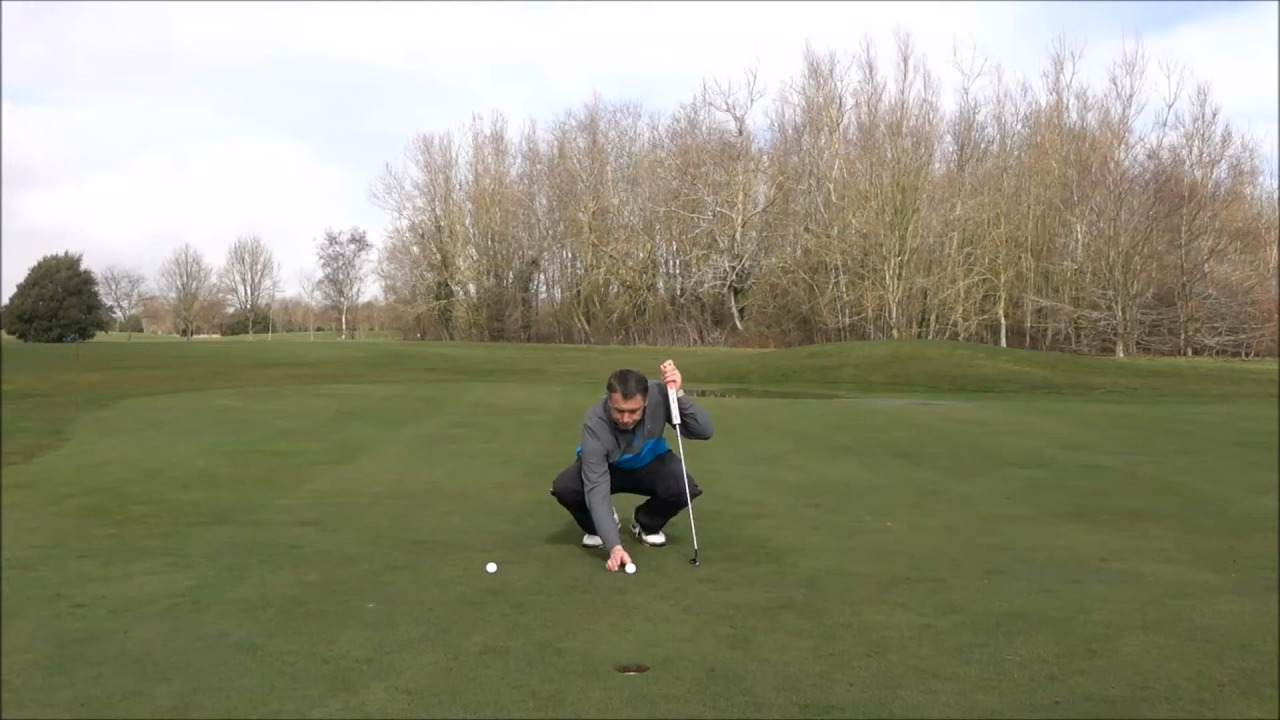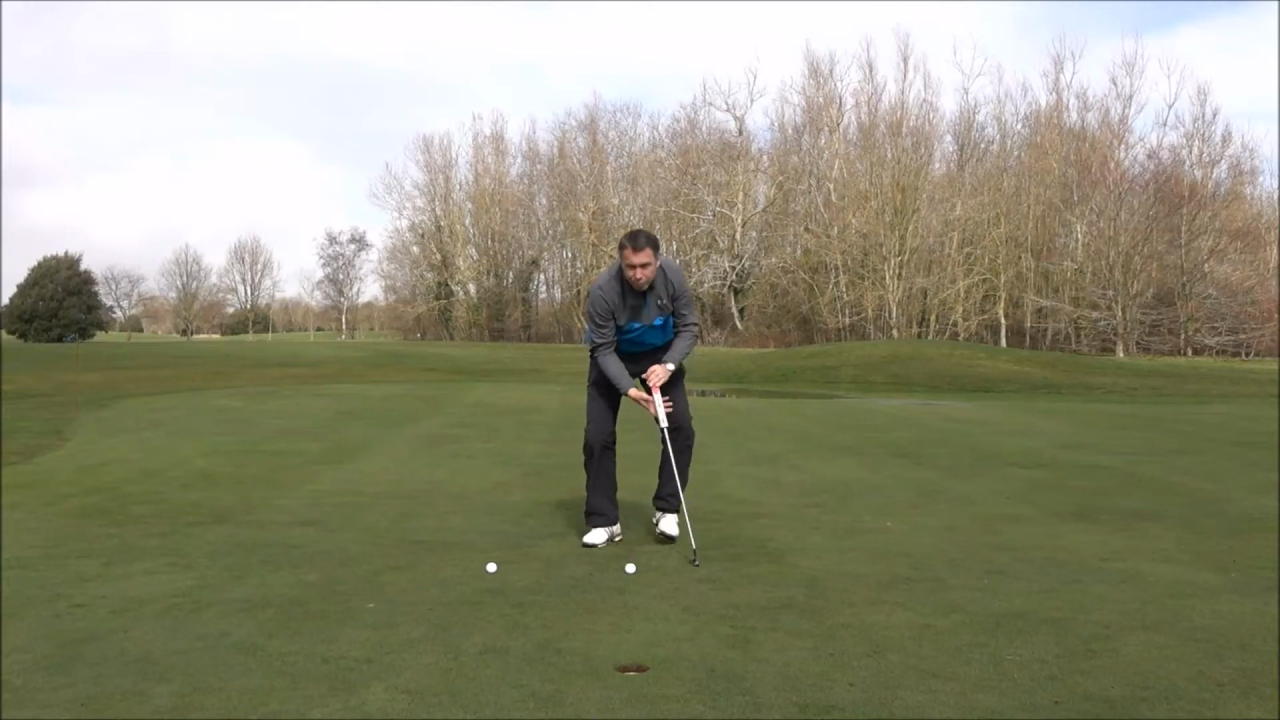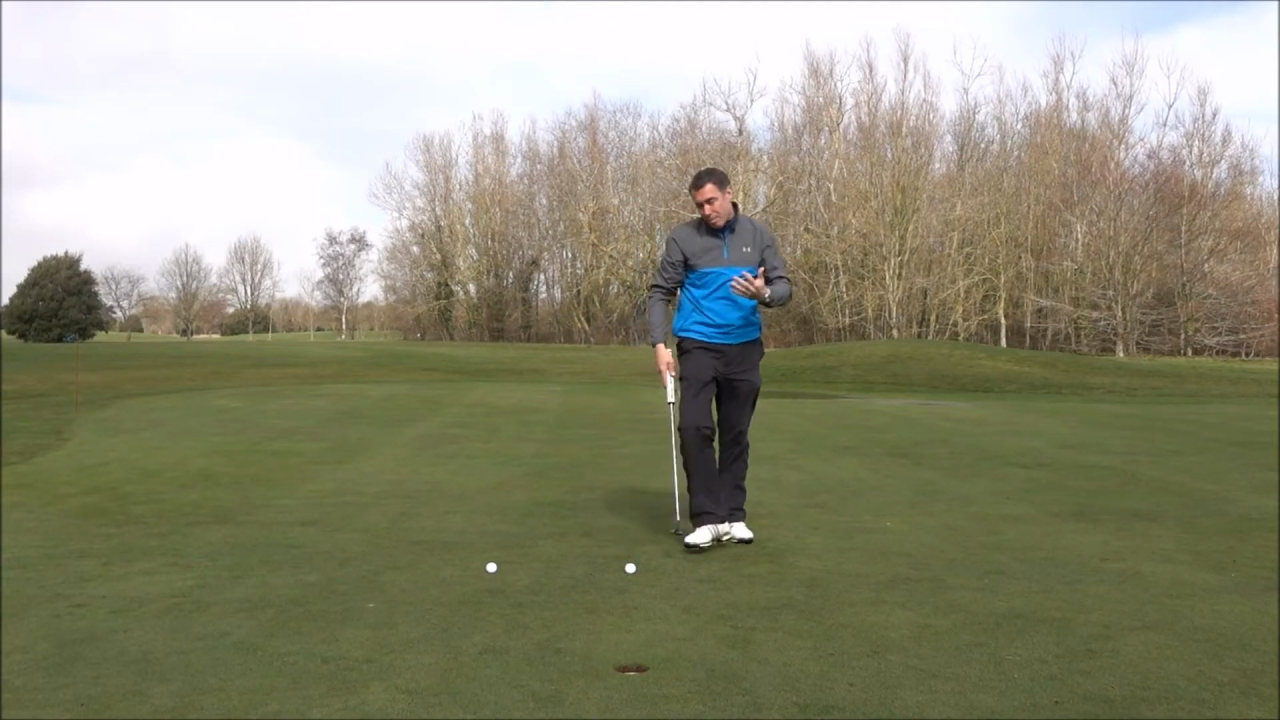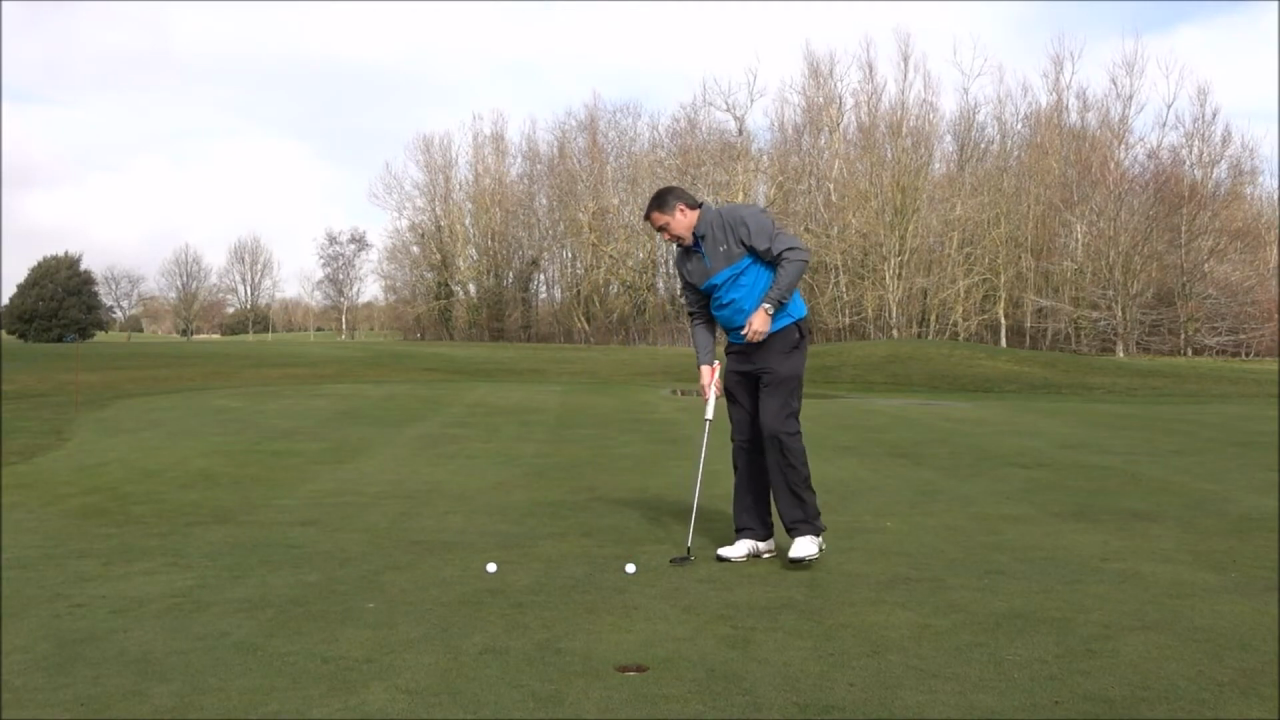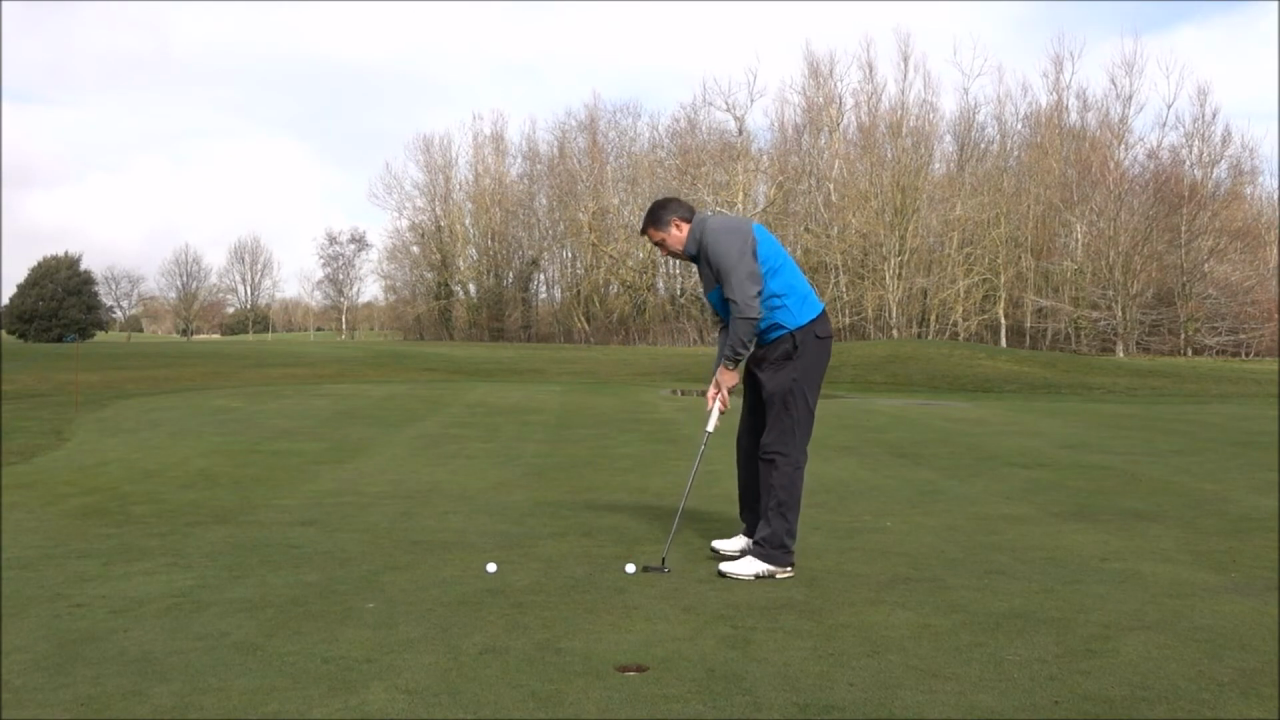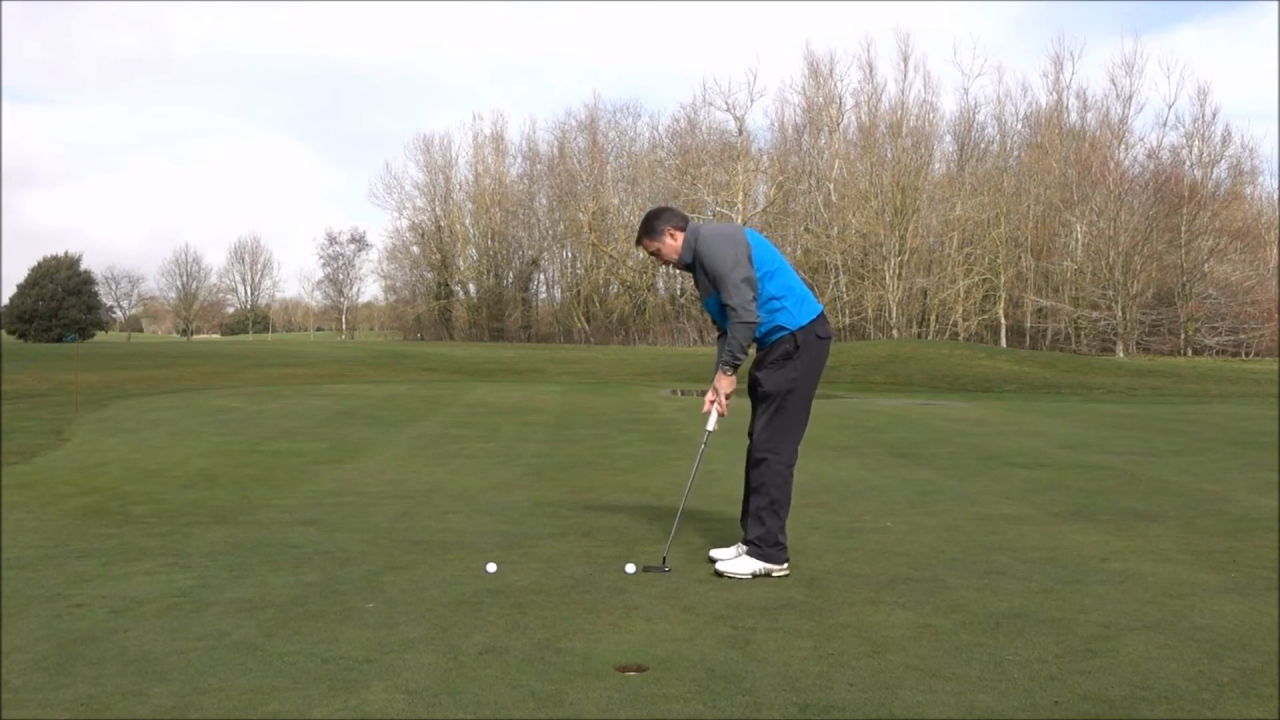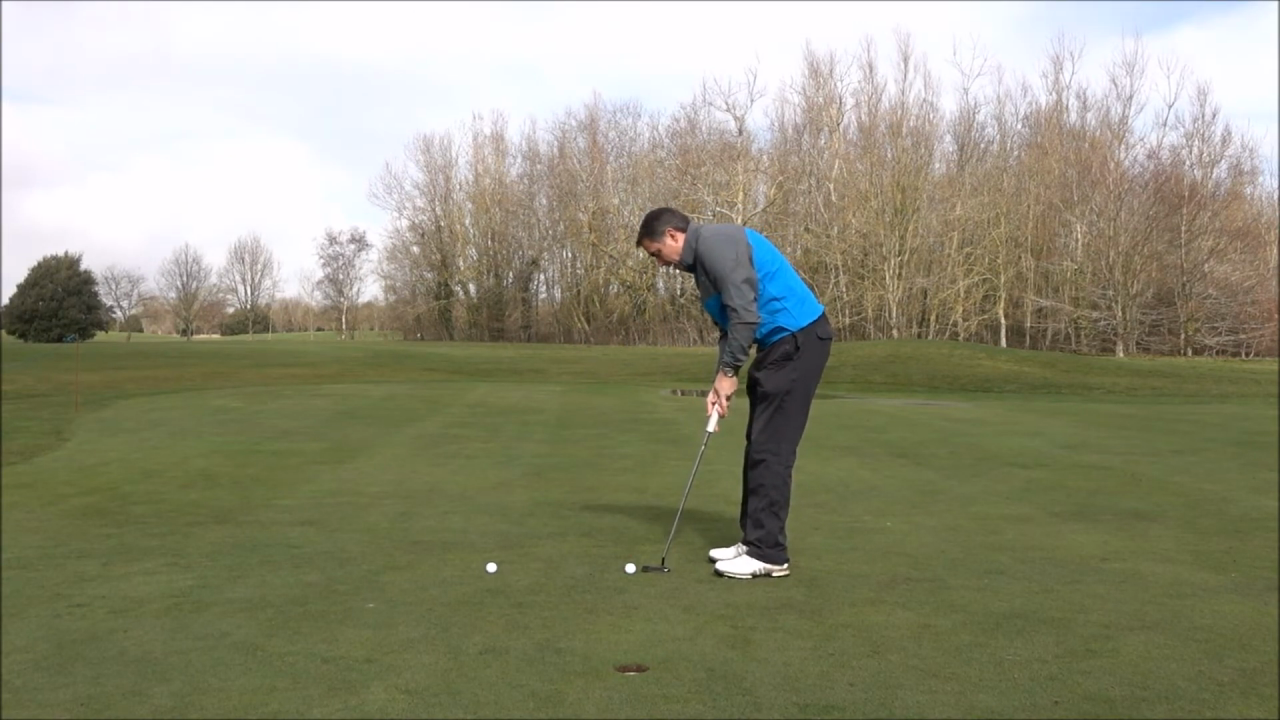
dt=0.7s
person 1, frame 1
left shoulder: (659, 394)
right shoulder: (596, 425)
left elbow: (704, 432)
right elbow: (597, 490)
left wrist: (679, 394)
right wrist: (614, 547)
left hip: (651, 462)
right hip: (607, 468)
left knee: (683, 490)
right knee: (564, 487)
left ankle: (647, 523)
right ankle: (598, 527)
person 1, frame 2
left shoulder: (672, 275)
right shoulder: (603, 288)
left elbow: (688, 326)
right elbow: (602, 350)
left wrist: (669, 366)
right wrist: (632, 392)
left hip: (659, 354)
right hip: (613, 355)
left knee: (679, 427)
right knee: (598, 435)
left ankle: (667, 509)
right ankle: (604, 521)
person 1, frame 3
left shoulder: (758, 234)
right shoulder: (682, 237)
left elbow: (783, 287)
right elbow: (660, 294)
left wrist: (764, 292)
right wrist: (659, 344)
left hip: (744, 349)
right hip: (698, 347)
left knee: (735, 436)
right knee: (695, 426)
left ankle: (730, 515)
right ankle: (707, 518)
person 1, frame 4
left shoulder: (740, 219)
right shoulder: (686, 260)
left elbow: (795, 256)
right elbow: (700, 317)
left wrist: (766, 308)
right wrist: (705, 364)
left hip: (781, 335)
right hip: (740, 348)
left knee: (777, 426)
right knee: (745, 439)
left ankle: (806, 529)
right ankle: (754, 533)
person 1, frame 5
left shoulder: (721, 234)
right shoulder: (706, 250)
left elbow: (746, 308)
right elbow: (730, 317)
left wrist: (729, 365)
right wrist: (721, 375)
left hip: (797, 338)
right hip: (777, 341)
left knee: (780, 447)
right knee: (751, 441)
left ankle: (774, 555)
right ankle: (756, 533)
person 1, frame 6
left shoulder: (714, 242)
right shoulder: (700, 260)
left elbow: (745, 312)
right elbow: (728, 322)
left wrist: (727, 371)
right wrist: (719, 380)
left hip: (796, 337)
right hip: (781, 341)
left knee: (772, 447)
right knee: (761, 444)
left ankle: (769, 553)
right ankle: (755, 541)
person 1, frame 7
left shoulder: (715, 243)
right shoulder: (703, 260)
left elbow: (745, 313)
right elbow: (730, 323)
left wrist: (727, 372)
right wrist: (721, 382)
left hip: (797, 338)
right hip: (781, 342)
left knee: (770, 447)
right knee: (759, 445)
left ankle: (769, 553)
right ankle: (754, 541)
